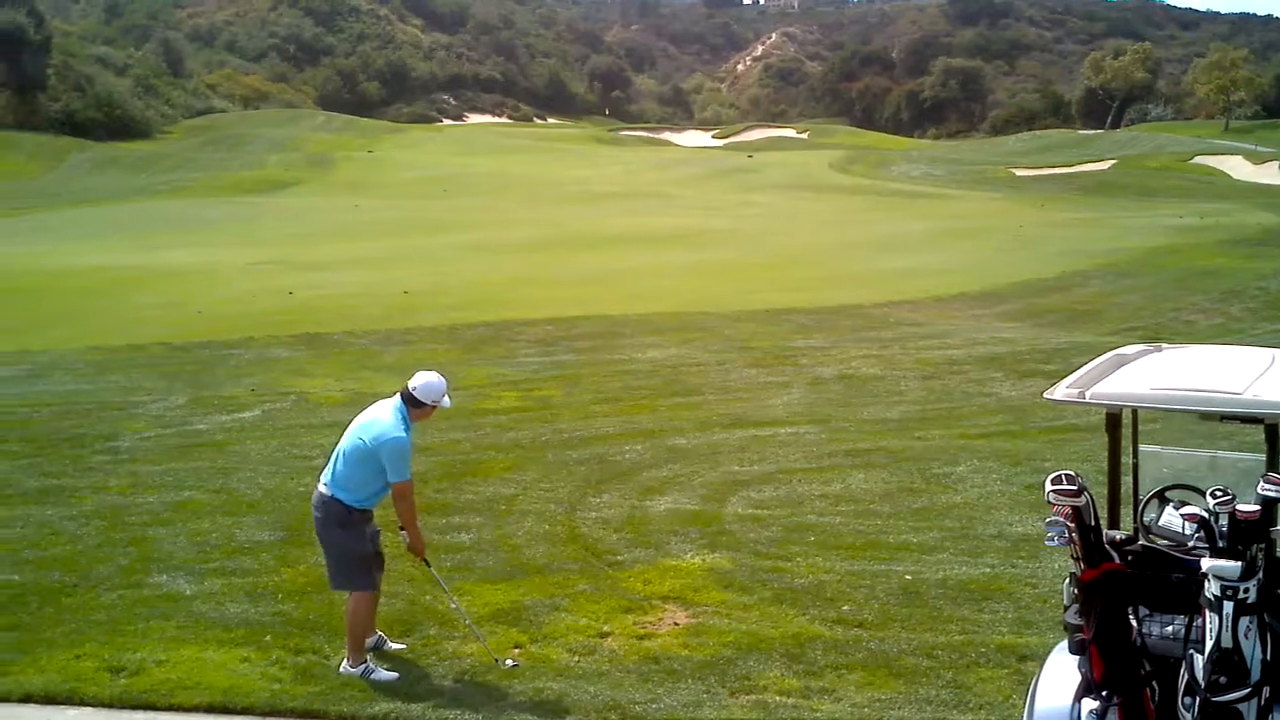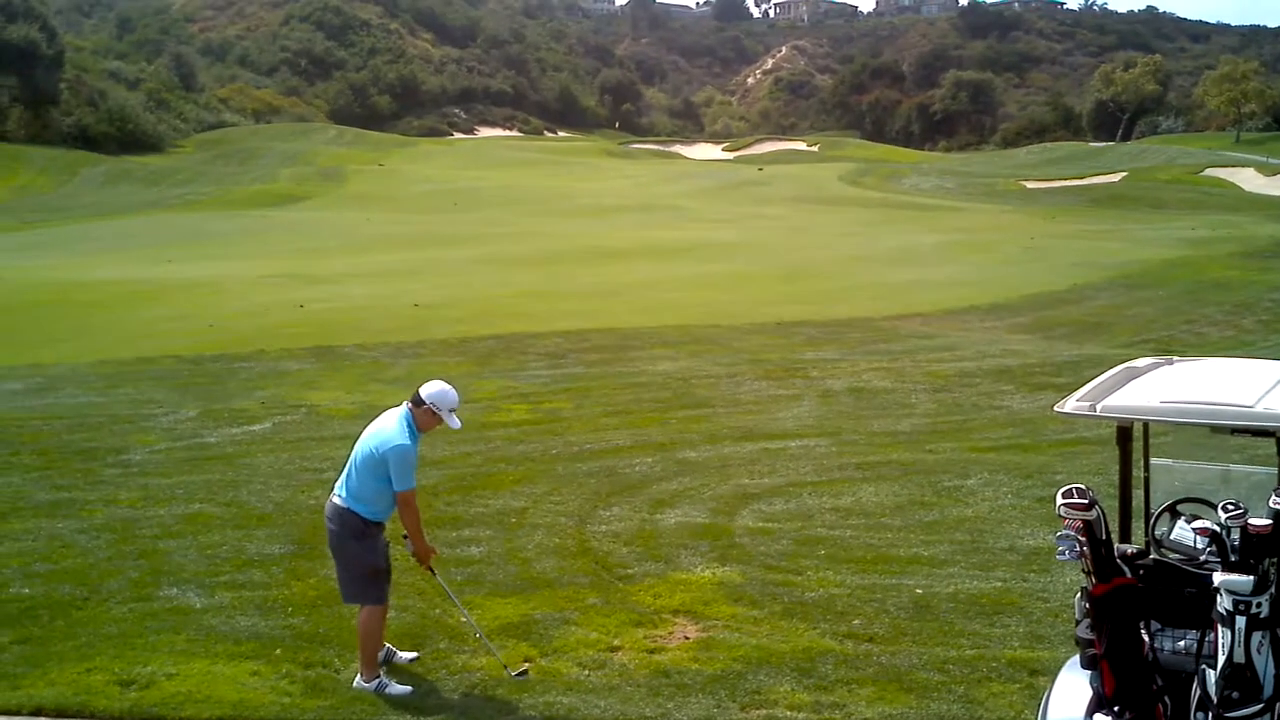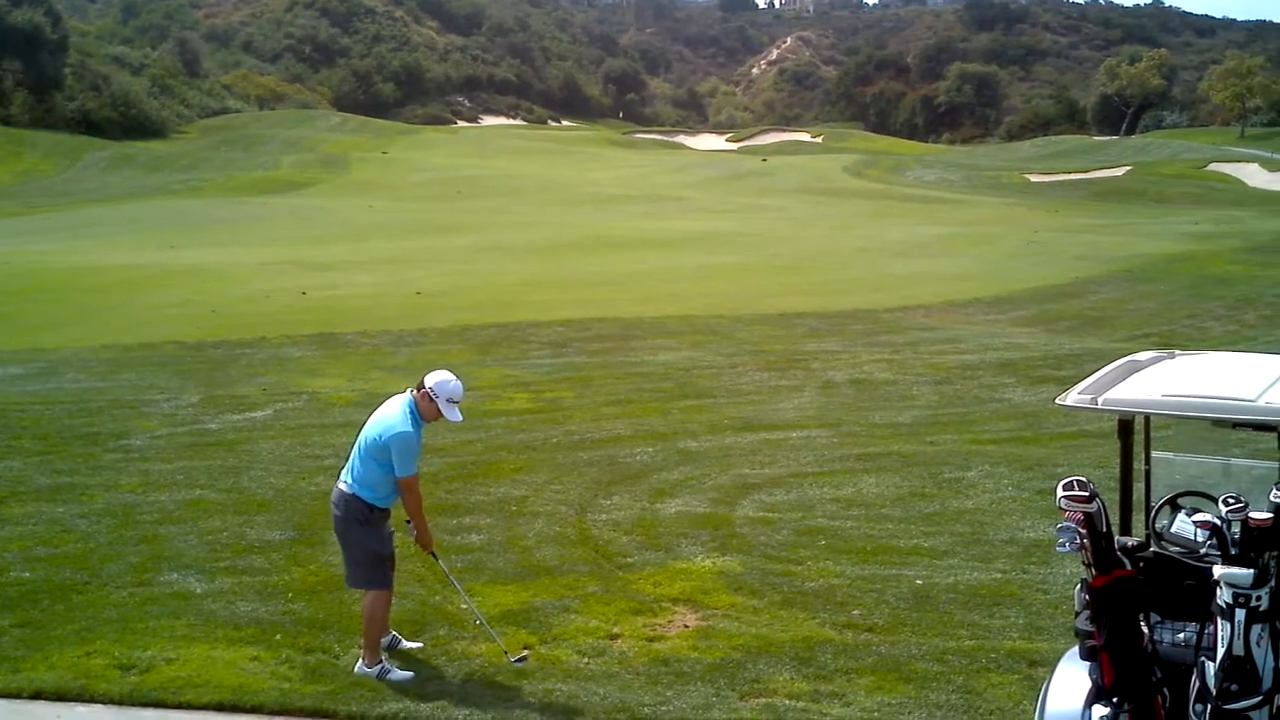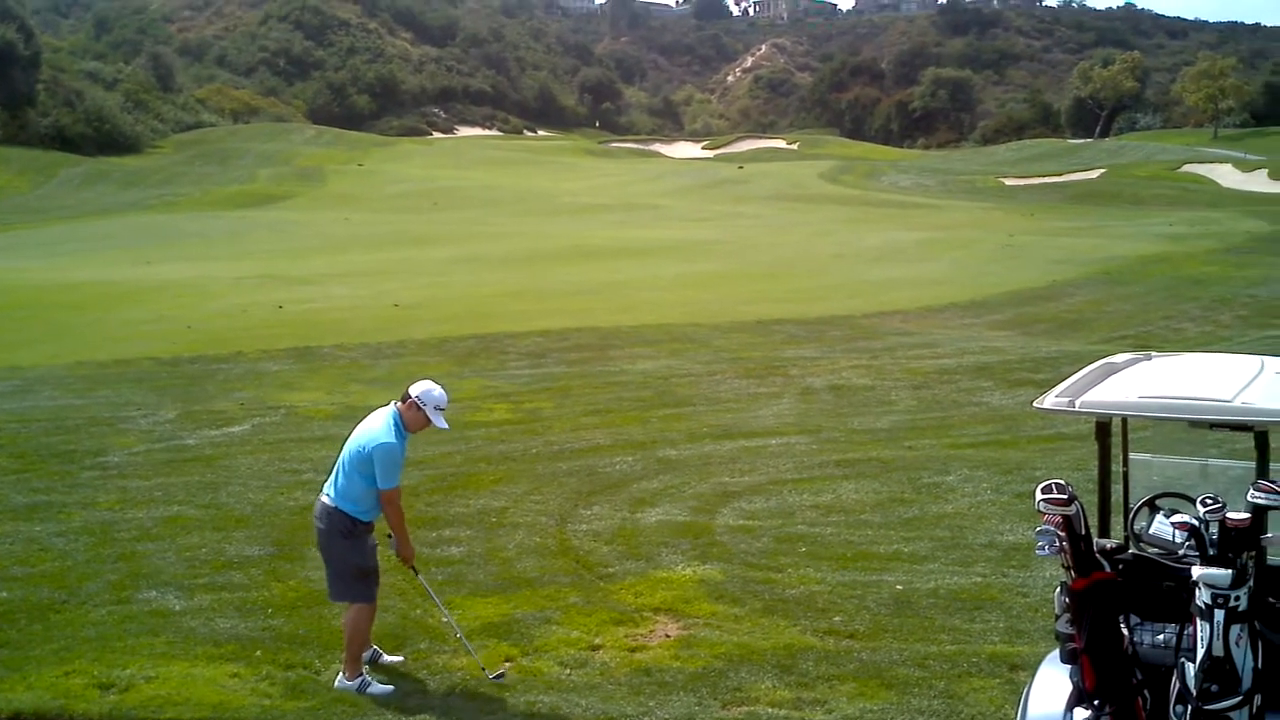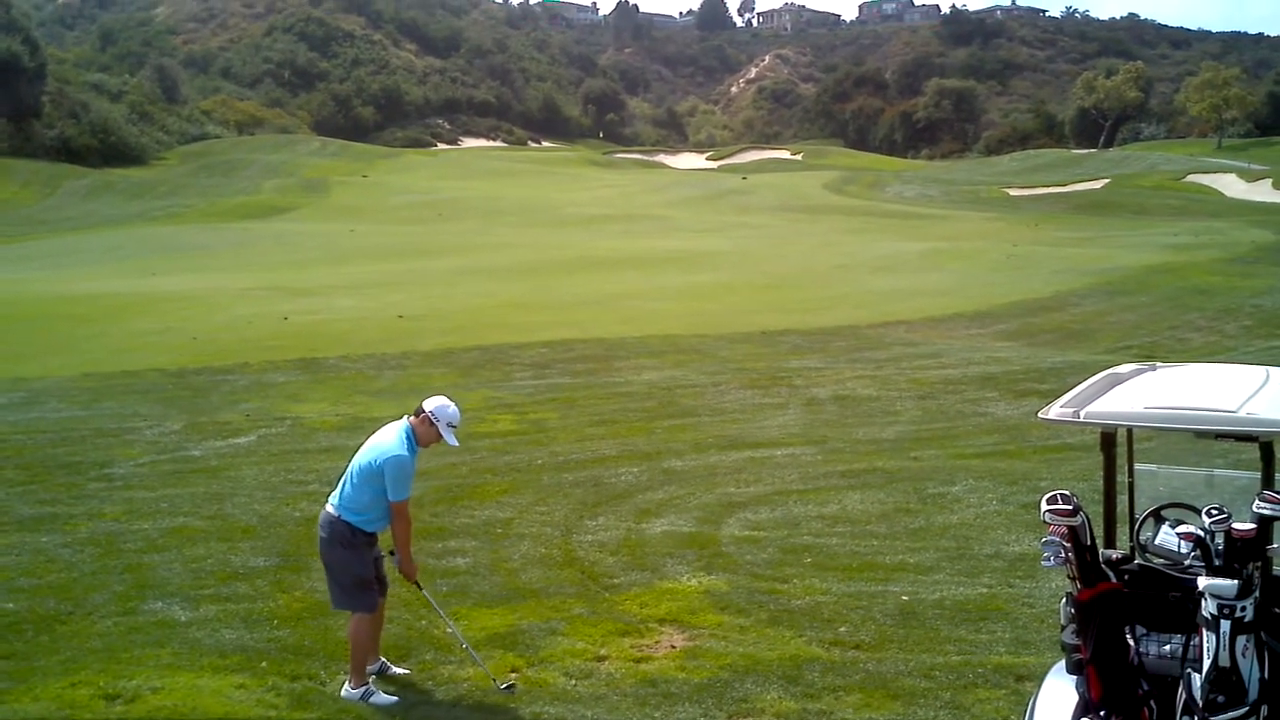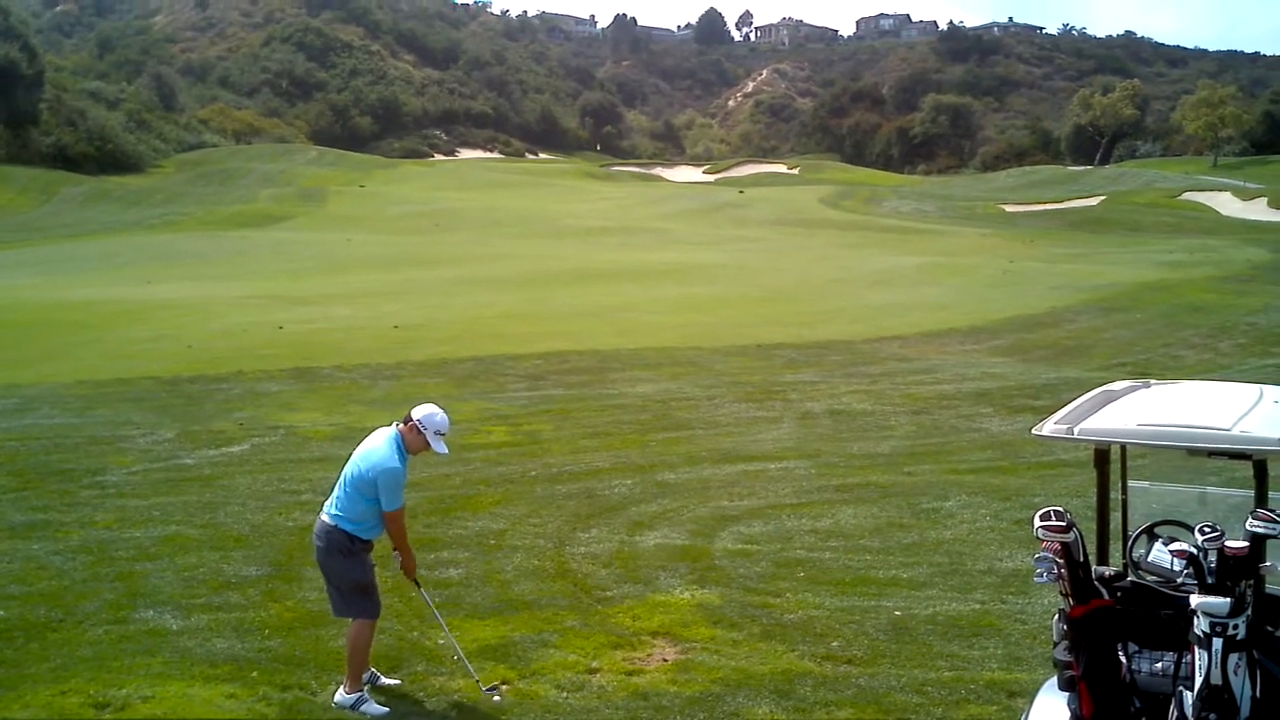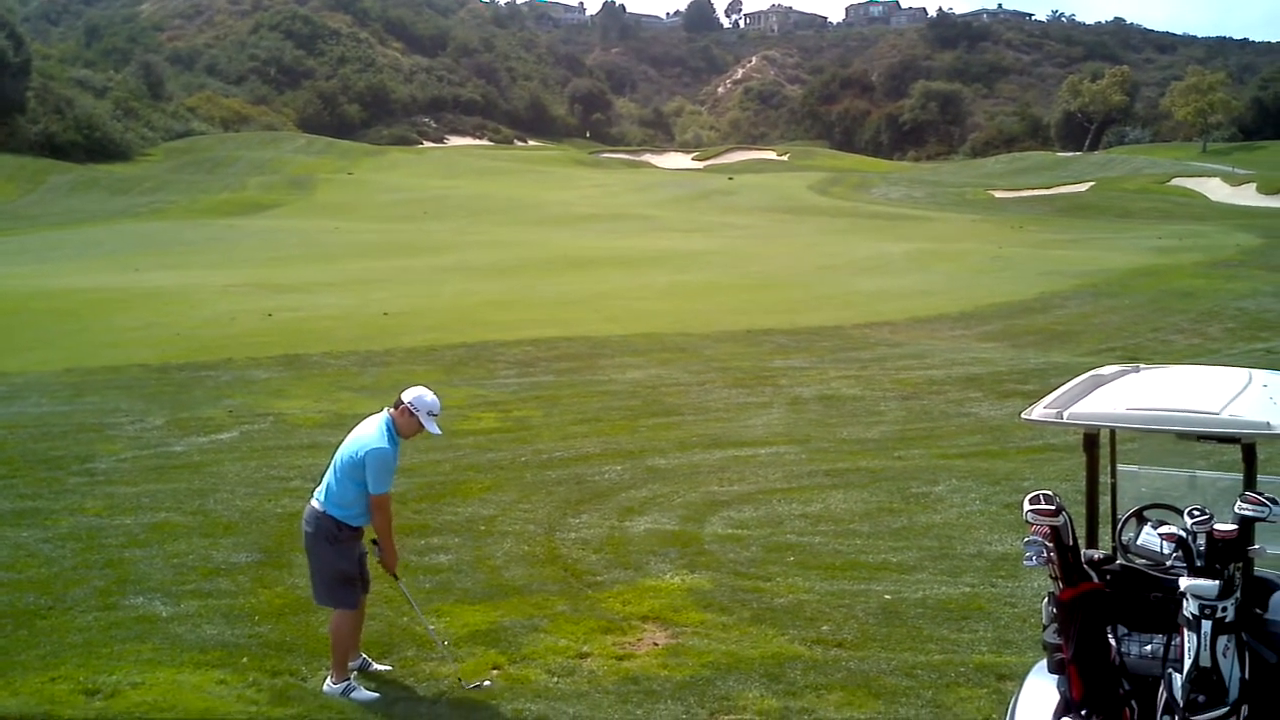
dt=0.7s
person 1, frame 1
left shoulder: (392, 408)
right shoulder: (394, 437)
left elbow: (404, 482)
right elbow: (401, 494)
left wrist: (412, 526)
right wrist: (415, 536)
left hip: (352, 503)
right hip: (338, 510)
left knee: (373, 570)
right knee: (361, 584)
left ankle: (367, 634)
right ankle: (355, 661)
person 1, frame 2
left shoulder: (399, 418)
right shoulder: (400, 443)
left elbow: (405, 494)
right elbow: (406, 503)
left wrist: (417, 539)
right wrist: (420, 545)
left hip: (359, 515)
right hip: (352, 521)
left knee: (380, 586)
right knee: (372, 598)
left ankle: (376, 649)
right ankle: (368, 676)
person 1, frame 3
left shoulder: (402, 403)
right shoulder: (403, 431)
left elbow: (410, 477)
right elbow: (409, 489)
left wrist: (417, 520)
right wrist: (423, 530)
left hip: (368, 503)
right hip: (357, 508)
left knee: (383, 576)
right knee: (377, 584)
left ankle: (382, 634)
right ankle: (371, 660)
person 1, frame 4
left shoulder: (386, 417)
right shoulder: (387, 442)
left elbow: (390, 492)
right elbow: (390, 501)
left wrist: (399, 536)
right wrist: (404, 543)
left hip: (350, 516)
right hip: (340, 521)
left knee: (369, 587)
right knee: (361, 597)
left ankle: (364, 649)
right ankle: (350, 674)
person 1, frame 5
left shoulder: (397, 431)
right shoulder: (399, 455)
left elbow: (395, 510)
right elbow: (399, 515)
left wrist: (401, 552)
right wrist: (406, 558)
left hip: (356, 527)
right hip: (343, 531)
left knee: (377, 596)
right knee: (363, 606)
left ankle: (372, 660)
right ankle: (357, 684)
person 1, frame 6
left shoulder: (385, 435)
right shoulder: (391, 465)
right elbow: (394, 522)
left wrist: (401, 549)
right wrist: (407, 557)
left hip: (346, 533)
right hip: (340, 539)
left knee: (367, 608)
right knee: (365, 612)
left ankle: (363, 671)
right ankle: (351, 690)
person 1, frame 7
left shoulder: (378, 423)
right shoulder: (380, 447)
right elbow: (379, 508)
left wrist: (383, 544)
right wrist: (389, 550)
left hip: (342, 522)
right hip: (330, 527)
left knee: (358, 593)
right knee: (345, 602)
left ankle: (353, 657)
right ankle: (338, 679)
